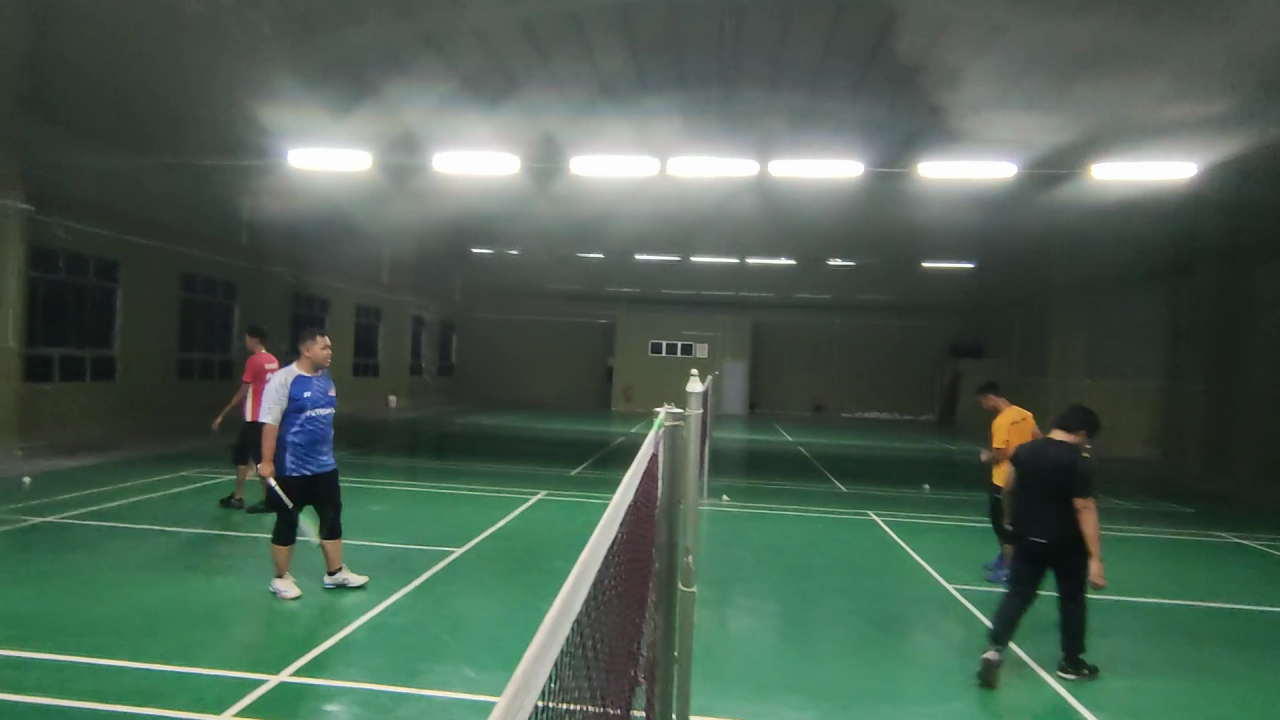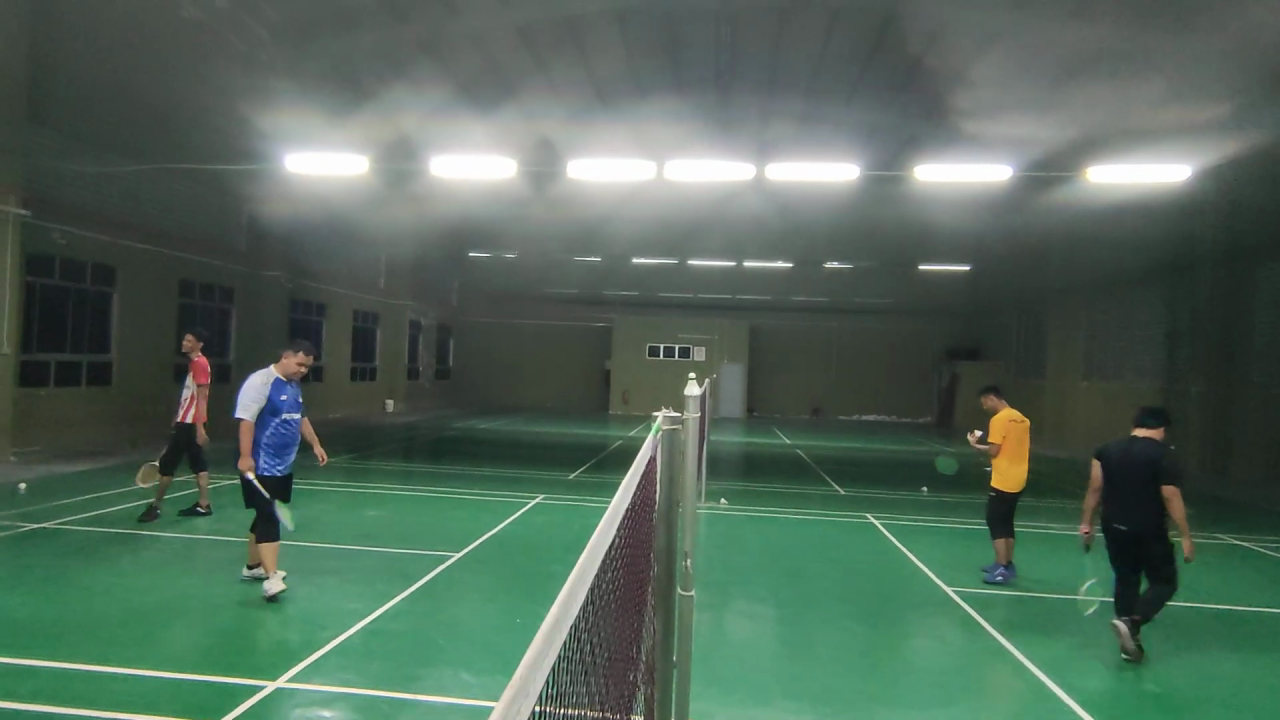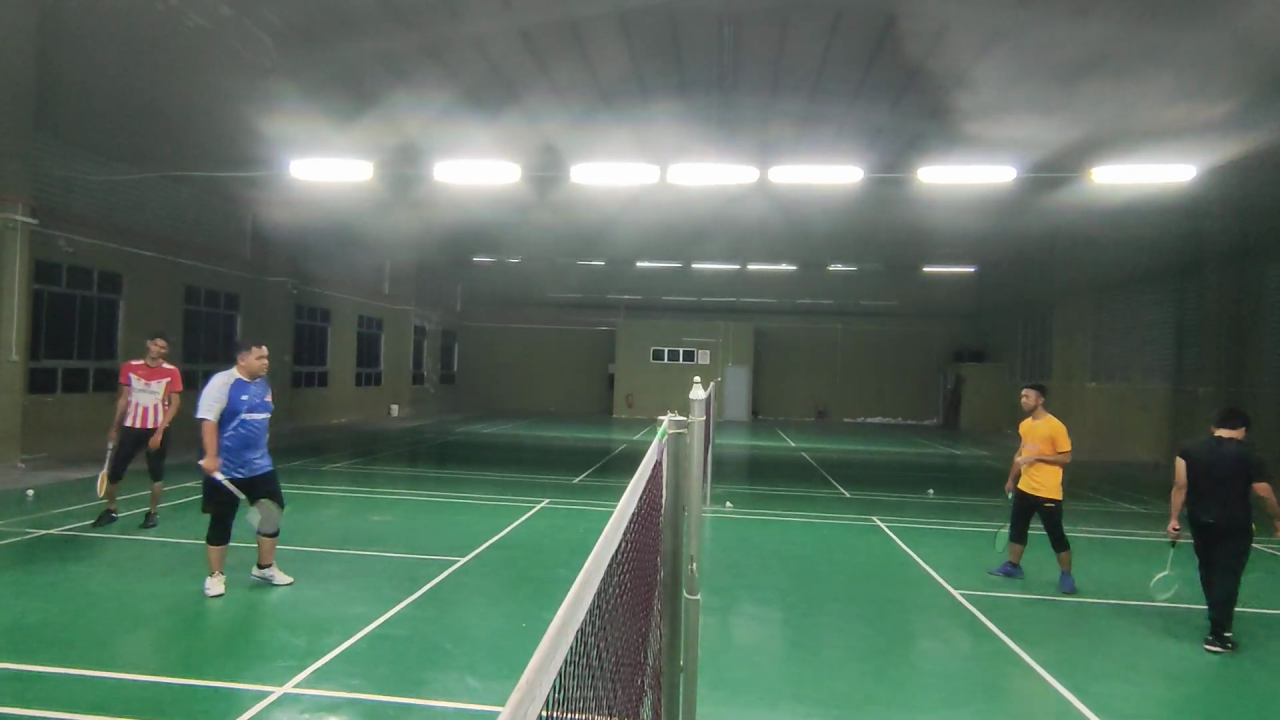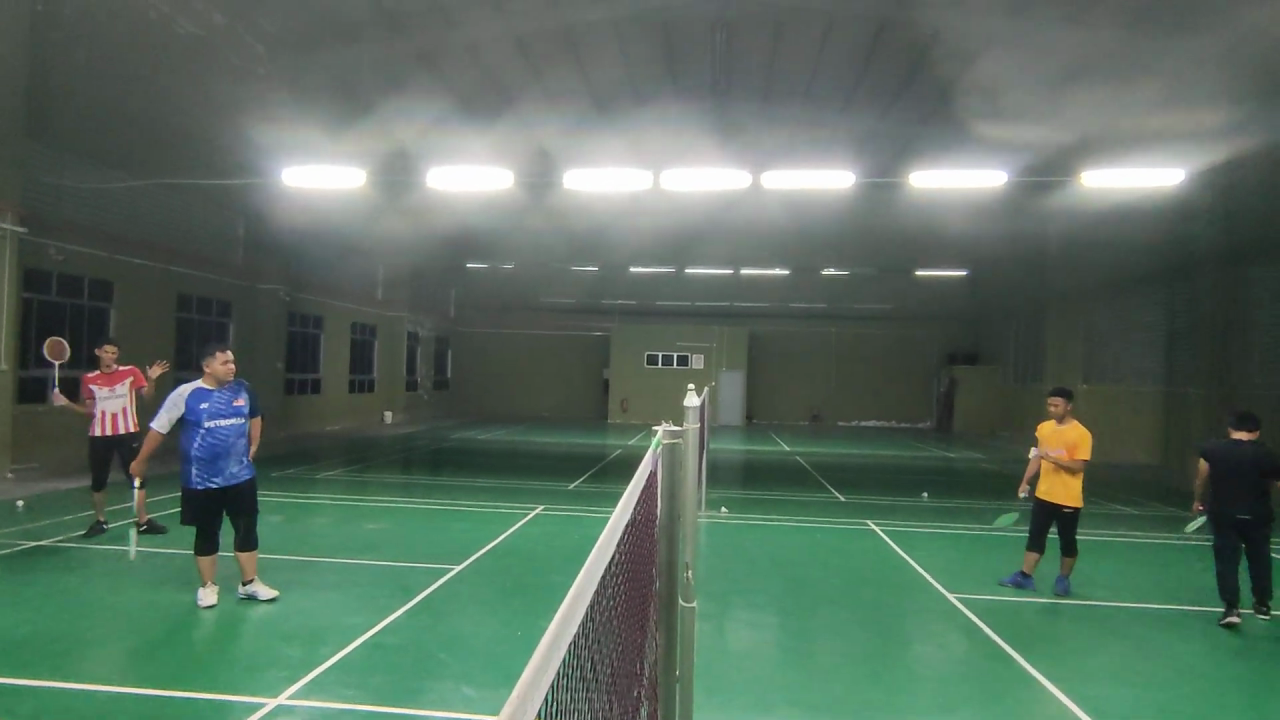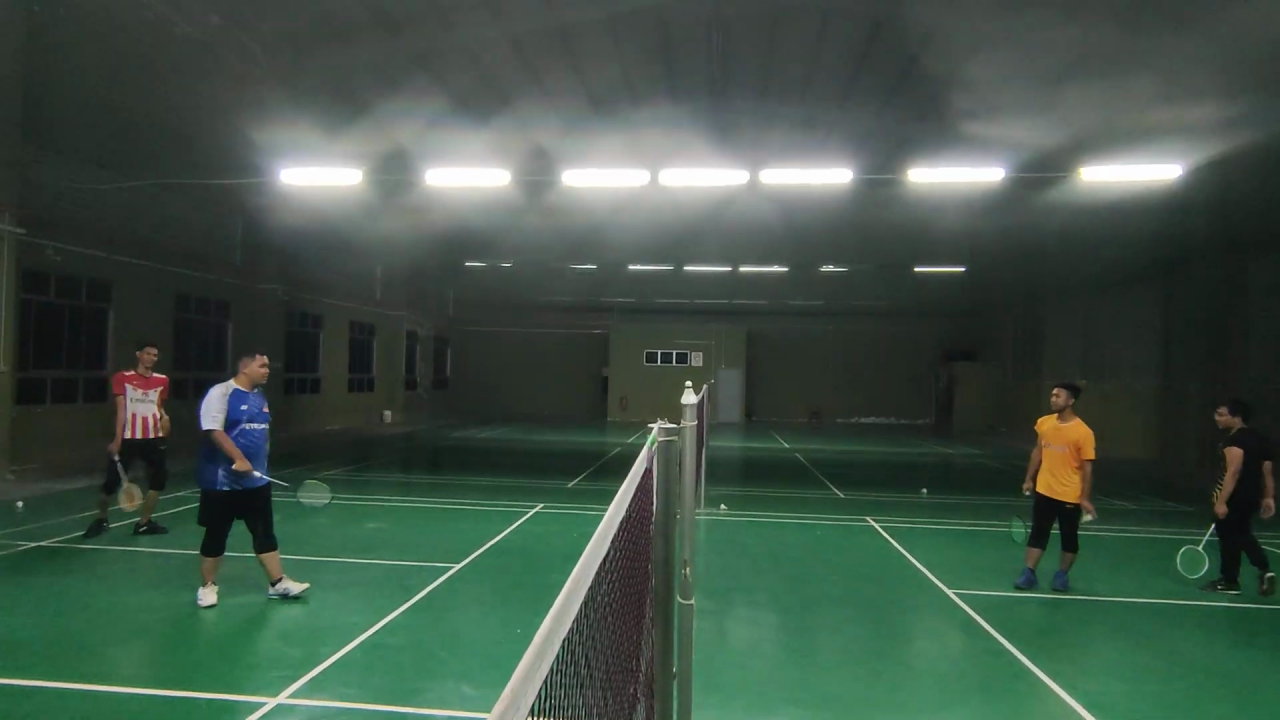
dt=0.7s
person 1, frame 1
left shoulder: (325, 379)
right shoulder: (283, 380)
right elbow: (270, 423)
right wrist: (267, 461)
left hip: (323, 465)
right hip: (291, 468)
left knee: (333, 515)
right knee: (287, 522)
left ankle: (335, 572)
right ankle: (281, 577)
person 1, frame 2
left shoulder: (293, 385)
right shoulder: (261, 381)
left elbow: (300, 419)
right elbow: (246, 419)
left wrist: (316, 445)
right wrist: (245, 456)
left hip: (282, 465)
right hip: (260, 466)
left knee: (269, 517)
right knee: (269, 517)
left ankle: (254, 566)
right ankle: (270, 578)
person 1, frame 3
left shoulder: (262, 384)
right shoulder: (222, 382)
right elbow: (207, 420)
right wrist: (210, 455)
left hip: (260, 465)
right hip: (226, 468)
right knee: (221, 521)
left ankle: (265, 567)
right ankle: (215, 575)
person 1, frame 4
left shoulder: (242, 389)
right shoulder: (185, 394)
left elbow: (254, 417)
right elbow: (158, 429)
left wrist: (254, 445)
right wrist: (141, 461)
left hip: (240, 476)
right hip: (202, 481)
left knee: (247, 528)
right knee: (207, 533)
left ankle: (250, 583)
right ankle: (208, 586)
person 1, frame 5
left shoulder: (259, 395)
right shoulder: (220, 393)
right elbow: (214, 431)
left wrist: (263, 454)
right wrist: (238, 460)
left hip: (256, 479)
right hip: (222, 480)
left knee: (264, 531)
right knee: (216, 534)
left ankle: (278, 583)
right ankle: (208, 586)
person 2, frame 1
left shoulder: (1024, 452)
right shoulder: (1078, 461)
left elbow: (1010, 491)
right elbow: (1085, 509)
left wrist: (1014, 521)
right wrist: (1095, 558)
left hip: (1027, 537)
right hip: (1065, 543)
left knee: (1018, 595)
right knee: (1072, 600)
left ankle: (995, 648)
right ankle: (1071, 661)
person 2, frame 2
left shoulder: (1107, 451)
right shoulder: (1162, 454)
left elbow: (1095, 489)
right elbow: (1171, 497)
left wrist: (1087, 522)
right wrist: (1186, 536)
left hip: (1115, 529)
right hip: (1149, 532)
left knee: (1126, 584)
right knee: (1164, 583)
left ankle: (1132, 642)
right ankle: (1129, 622)
person 2, frame 3
left shoulder: (1190, 450)
right shoulder: (1247, 454)
left elbow: (1180, 487)
left wrist: (1174, 519)
left hip: (1200, 522)
right hip: (1234, 525)
left knee: (1208, 568)
right knee: (1227, 577)
left ankle: (1218, 621)
right ankle: (1216, 635)
person 2, frame 4
left shoulder: (1212, 451)
left elbow: (1202, 480)
left wrist: (1199, 501)
left hip: (1223, 516)
right hip: (1258, 517)
left knee: (1226, 563)
right knee: (1259, 559)
left ankle: (1231, 609)
right ankle: (1262, 605)
person 2, frame 5
left shoulder: (1235, 440)
right shoulder: (1259, 439)
left elbow: (1233, 472)
right elbow: (1267, 472)
left wrist: (1222, 501)
right wrist: (1268, 497)
left hip: (1233, 499)
right hip: (1252, 497)
left knee: (1229, 539)
right knee: (1243, 536)
left ankle: (1229, 582)
right ankle: (1264, 570)
person 3, frame 1
left shoulder: (1001, 422)
right shoulder: (1025, 416)
left elbow: (1000, 455)
right elbow: (1038, 438)
left wrist: (987, 458)
left hip: (1006, 482)
left knee: (1004, 523)
right knee: (999, 519)
left ankle: (1009, 568)
right ankle: (1005, 559)
person 3, frame 2
left shoulder: (999, 420)
right shoulder: (1021, 418)
left elbow: (994, 451)
left wrist: (976, 445)
left hip: (1004, 482)
right hip: (1016, 479)
left knee: (995, 522)
right knee: (1005, 522)
left ankle: (1002, 569)
right ankle: (1006, 563)
person 3, frame 3
left shoulder: (1055, 426)
right shoulder: (1024, 425)
left elbow: (1066, 458)
left wrist: (1037, 457)
right wrist: (1011, 479)
left hip: (1048, 492)
right hip: (1024, 488)
left knee: (1056, 534)
right knee: (1017, 527)
left ankle: (1066, 575)
right ankle: (1013, 566)
person 3, frame 4
left shoulder: (1081, 434)
right shoulder: (1044, 428)
left elbow: (1079, 466)
right elbow: (1035, 457)
left wrist: (1049, 457)
right wrist: (1026, 481)
left hip: (1069, 499)
right hip: (1043, 495)
left knee: (1067, 541)
right knee: (1035, 536)
left ankle: (1063, 579)
right ankle: (1025, 576)
person 3, frame 5
left shoulder: (1083, 432)
right shoulder: (1043, 423)
left elbow: (1087, 467)
left wrist: (1085, 498)
right wrist: (1029, 479)
left hip: (1070, 496)
right hip: (1044, 491)
left knee: (1069, 537)
right knee: (1037, 533)
left ankle: (1062, 575)
right ankle: (1029, 573)
person 4, frame 1
left shoulder: (254, 361)
right shoulder: (273, 361)
left elbow: (242, 393)
left wrist: (221, 415)
left hip: (254, 418)
left knee: (261, 458)
right knee: (240, 453)
right ankle: (237, 497)
person 4, frame 2
left shoulder: (199, 364)
right shoulder: (196, 363)
left elbow: (202, 398)
left wrist: (199, 427)
left hip: (189, 422)
right hip: (186, 421)
left knee: (168, 462)
right knee: (197, 462)
left ankle: (155, 506)
right ankle: (203, 504)
person 4, frame 3
left shoulder: (171, 372)
right shoulder: (129, 367)
left elbow: (174, 403)
right elbow: (123, 399)
left wrist: (160, 430)
right wrist: (114, 427)
left hip: (155, 429)
right hip: (130, 427)
left knee: (156, 473)
right knee: (115, 469)
left ankle: (152, 512)
right ankle: (111, 510)
person 4, frame 4
left shoulder: (131, 372)
right shoulder: (89, 379)
left elbow: (148, 397)
right elbow: (90, 410)
left wrist: (151, 379)
right wrist: (67, 403)
left hip: (128, 433)
right hip: (100, 436)
right knee: (98, 480)
left ankle: (143, 521)
right ankle: (100, 521)
person 4, frame 5
left shoulder: (162, 380)
right shoulder: (122, 378)
right elbow: (120, 410)
left wrist: (164, 417)
right wrist: (117, 439)
left hip: (154, 437)
right hip: (128, 438)
left knee: (159, 479)
right knee: (112, 481)
left ankle: (144, 522)
right ankle: (101, 520)
